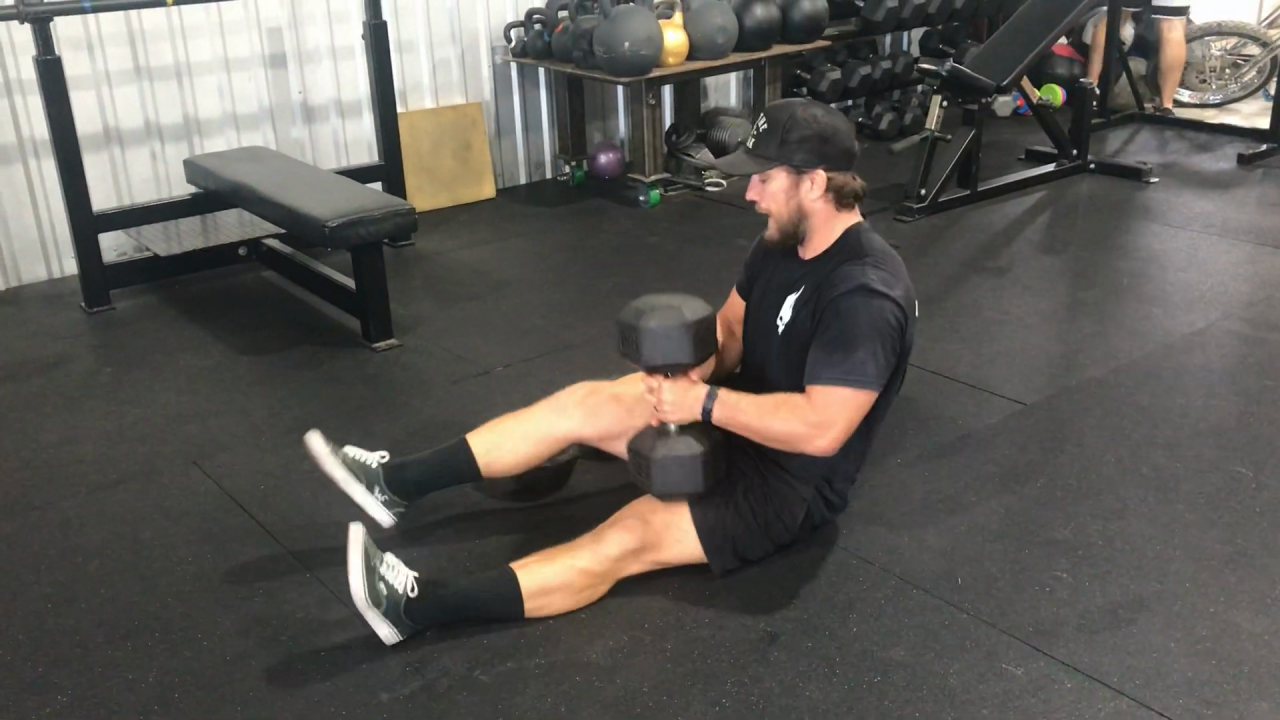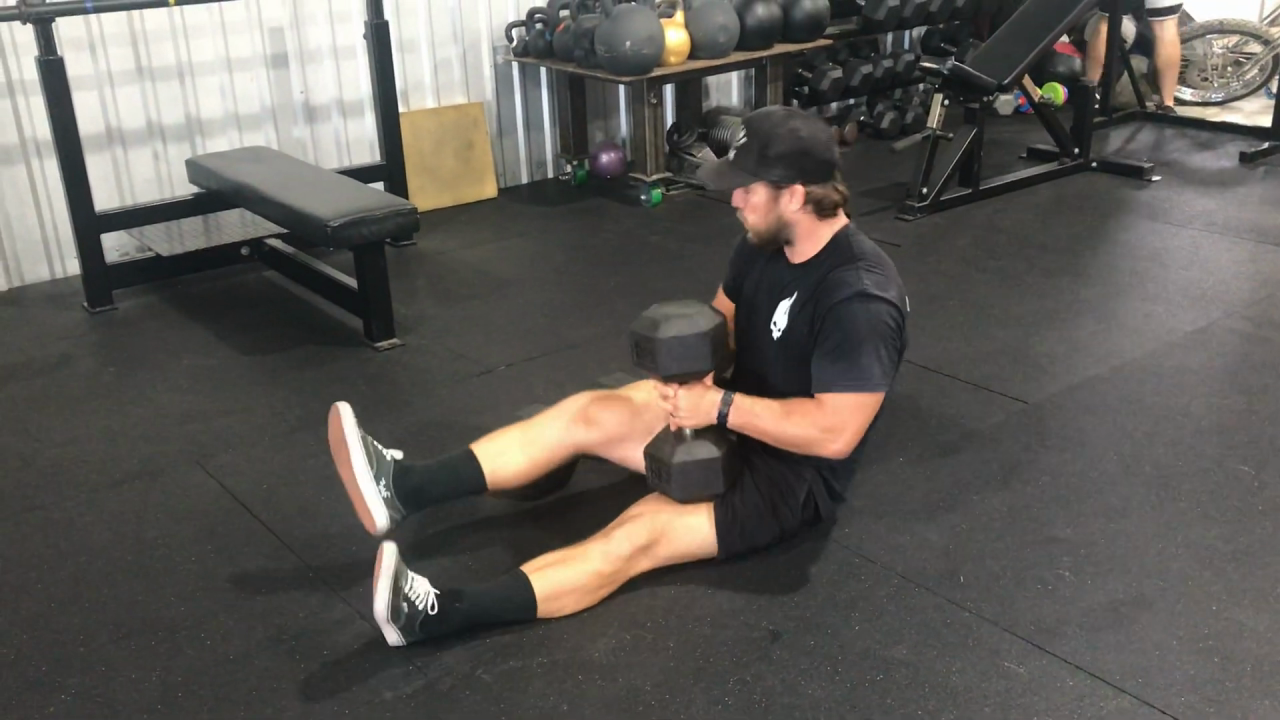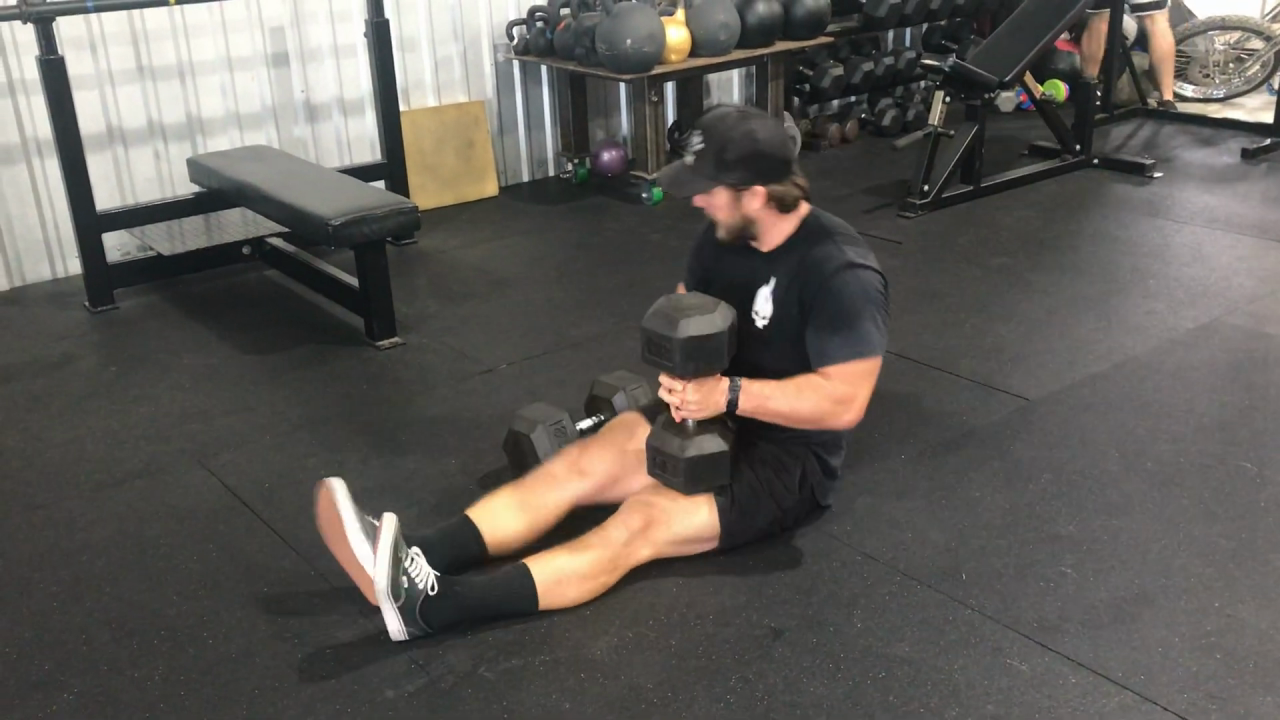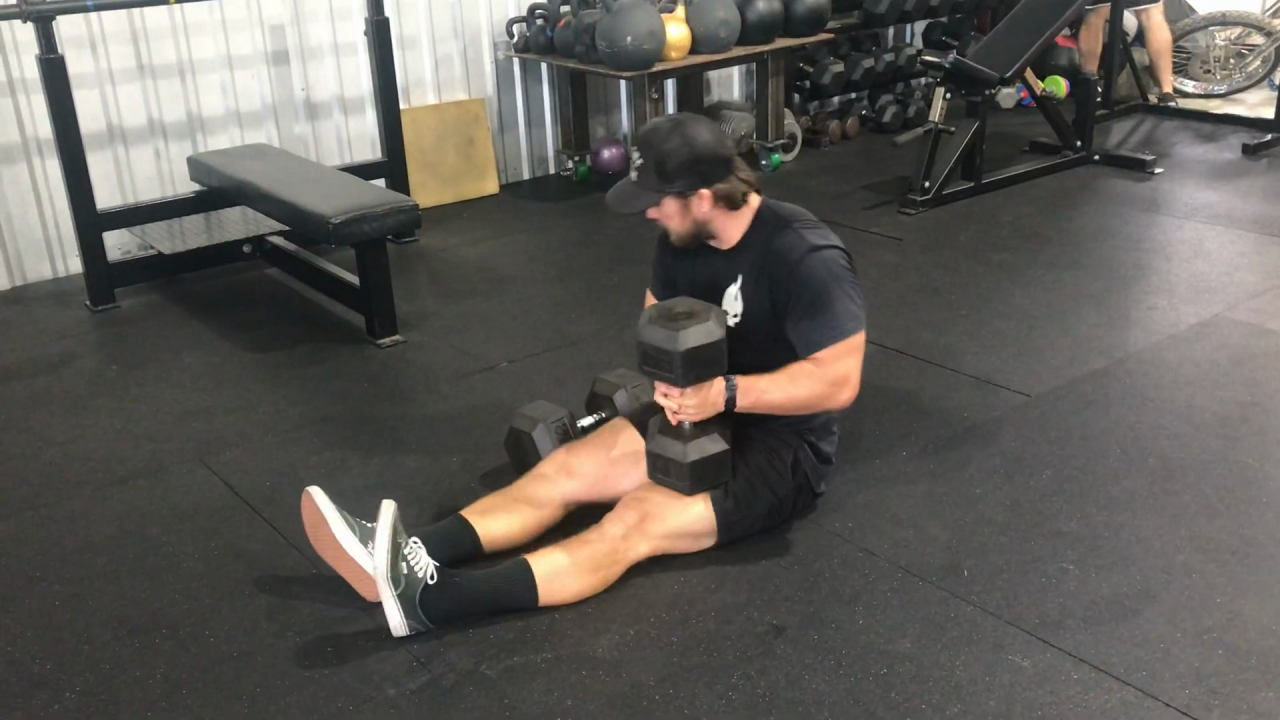
dt=0.2s
person 1, frame 1
left shoulder: (864, 294)
right shoulder: (784, 239)
left elbow: (821, 430)
right elbow: (733, 324)
left wrist: (707, 401)
right wrist: (699, 371)
left hip: (791, 480)
right hip: (737, 420)
left knee: (628, 539)
right knee: (581, 405)
left ankle: (417, 602)
right ankle: (395, 483)
person 1, frame 2
left shoulder: (860, 298)
right shoulder: (767, 242)
left elbow: (835, 433)
right elbow: (725, 317)
left wrist: (721, 407)
right wrist: (701, 375)
left hip: (794, 473)
right hip: (740, 415)
left knee: (637, 535)
right knee: (585, 413)
left ankle: (432, 613)
right ankle: (401, 489)
person 1, frame 3
left shoulder: (843, 274)
right shoulder: (727, 235)
left elbow: (842, 403)
left wrist: (730, 394)
right wrist: (687, 373)
left hip: (787, 458)
right hip: (716, 414)
left knee: (639, 525)
right knee: (572, 472)
left ankle: (432, 605)
right ankle: (414, 556)
person 1, frame 4
left shoulder: (807, 258)
right shoulder: (685, 237)
left elbow: (838, 382)
left wrist: (727, 392)
right wrist: (673, 378)
left hip: (781, 449)
right hip: (701, 414)
left knee: (638, 521)
right knee: (563, 470)
left ankle: (431, 598)
right ankle: (411, 558)
